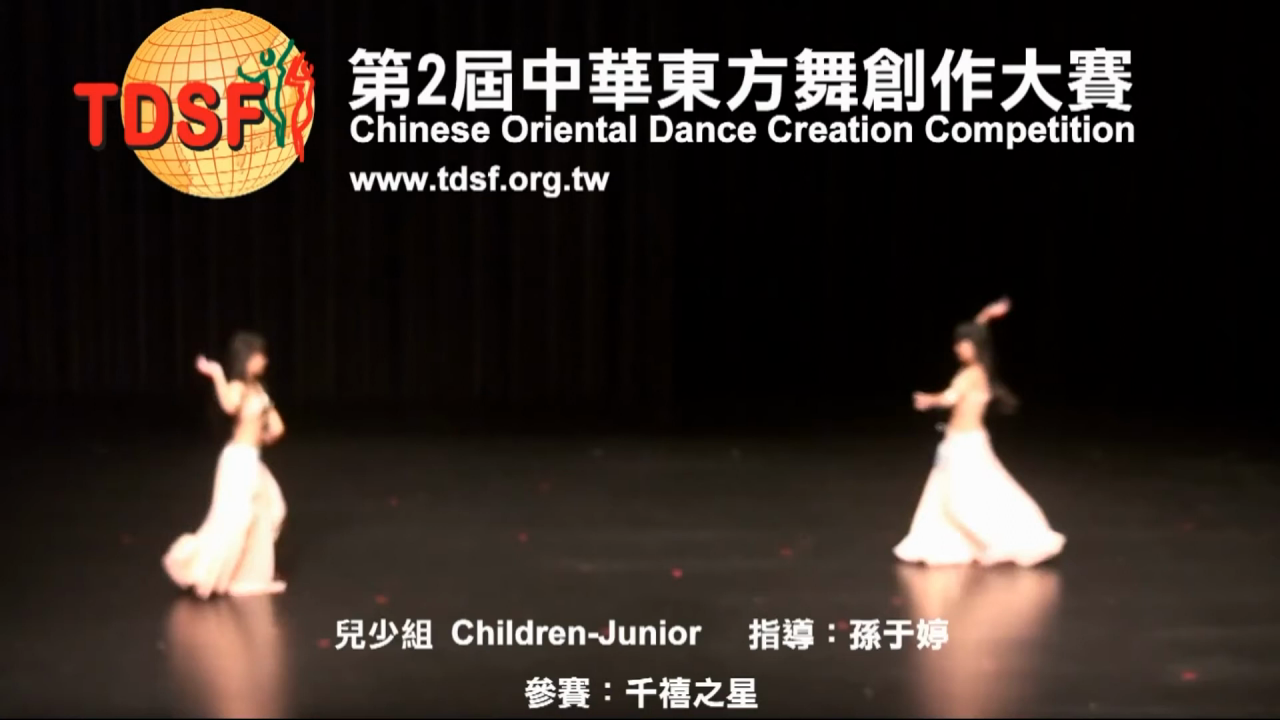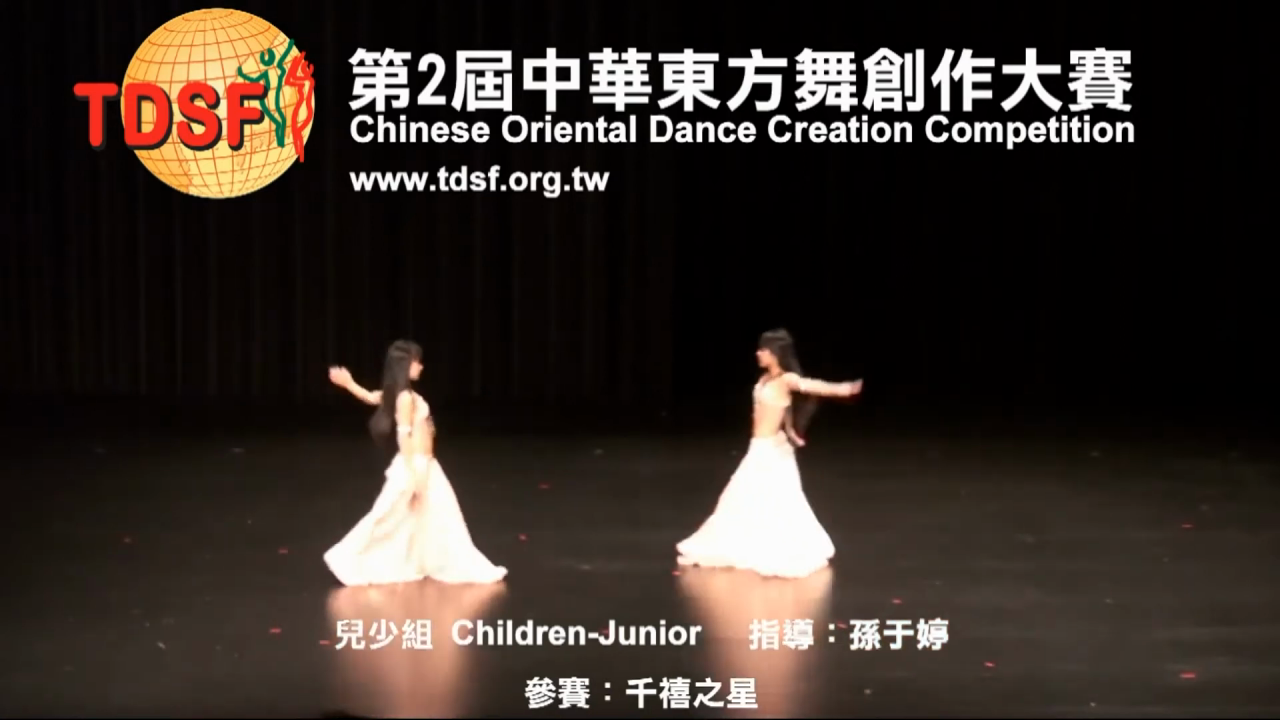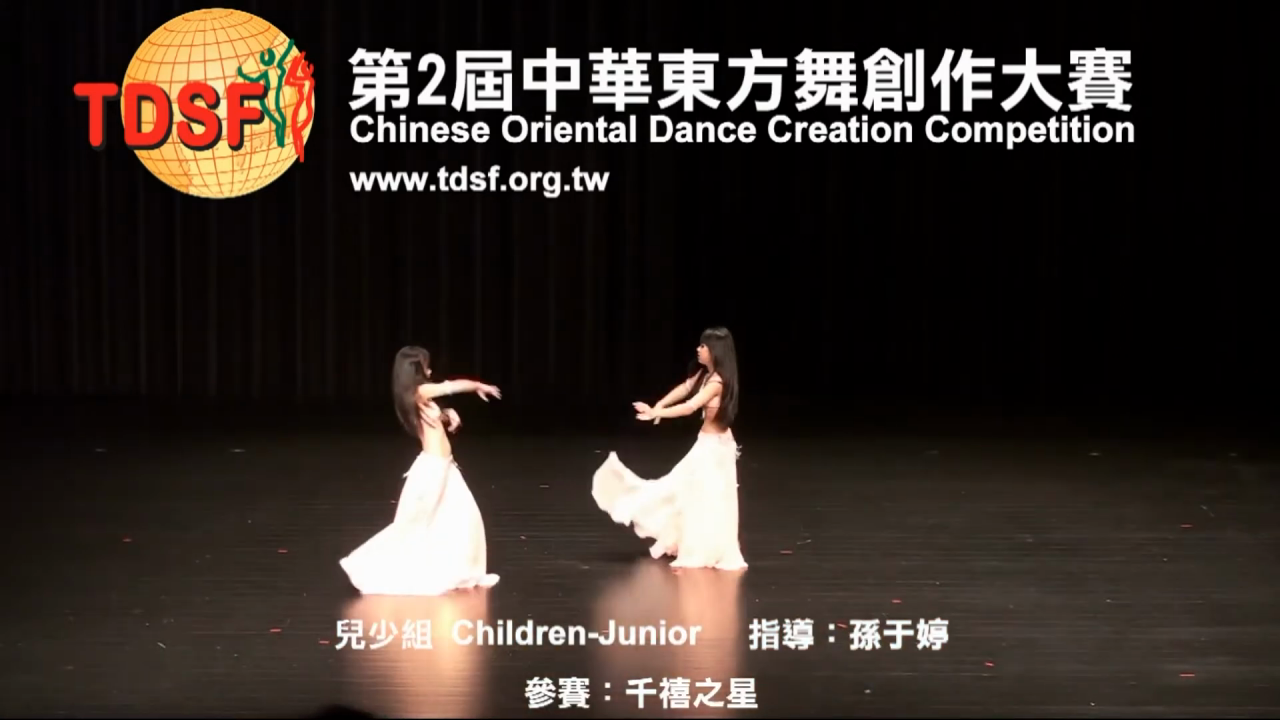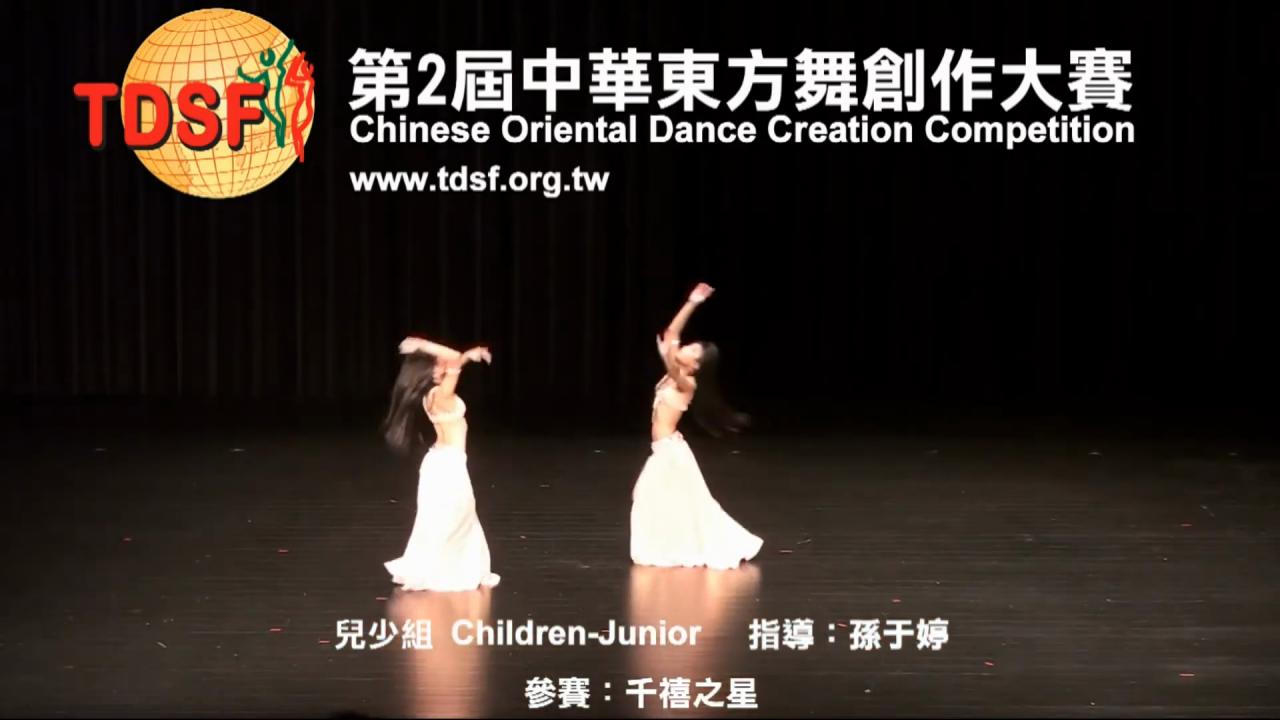
dt=1s
person 1, frame 1
left shoulder: (975, 372)
right shoulder: (971, 370)
left elbow: (949, 399)
right elbow: (971, 334)
left wrist: (928, 399)
right wrist: (985, 317)
left hip: (968, 444)
right hip: (957, 443)
left knee: (975, 498)
right knee: (943, 497)
person 1, frame 2
left shoulder: (787, 380)
right shoulder: (766, 378)
left elbow: (812, 386)
left wrist: (841, 388)
right wrist: (793, 434)
left hip: (771, 449)
right hip: (761, 449)
person 1, frame 3
left shoulder: (716, 382)
right shoulder: (706, 373)
left elbow: (691, 407)
right elbow: (684, 388)
left wrist: (655, 413)
right wrist: (660, 407)
left hip: (713, 445)
right hip: (712, 442)
left knee: (707, 500)
right knee: (692, 492)
left ankle: (711, 554)
person 1, frame 4
left shoulder: (688, 382)
right shoulder: (674, 374)
left elbow: (677, 376)
right elbow: (672, 332)
left wrist: (667, 356)
right wrist: (691, 303)
left hip: (669, 449)
right hip: (663, 449)
left knee: (683, 503)
person 2, frame 1
left shoulder: (256, 387)
right shoulder: (237, 386)
left elbow: (271, 415)
right elbow: (230, 407)
left wrist: (274, 427)
right wrist: (217, 376)
left hip: (250, 459)
right hip: (240, 458)
left knee: (266, 512)
right knee: (237, 517)
left ankle: (249, 576)
person 2, frame 2
left shoulder: (396, 393)
right shoulder: (405, 397)
left elbow: (371, 397)
right elbow: (404, 437)
right wrist: (410, 476)
left hip: (423, 464)
right hip: (414, 465)
left knee: (443, 516)
right knee: (391, 517)
right ankle: (354, 564)
person 2, frame 3
left shoulder: (418, 400)
right shoulder: (417, 394)
right elbow: (450, 386)
left wrist: (448, 416)
right wrist: (479, 386)
left hip: (443, 466)
right hip: (432, 468)
left knee: (464, 517)
right knee: (413, 523)
left ankle: (458, 572)
right ankle: (376, 573)
person 2, frame 4
left shoulder: (428, 393)
right shoulder: (440, 395)
left elbow: (449, 360)
right elbow: (453, 359)
left wrist: (472, 353)
right wrist: (423, 345)
left hip: (438, 461)
right hip: (448, 462)
left knee: (463, 518)
right knee: (446, 521)
left ankle: (459, 573)
right ankle: (415, 571)
